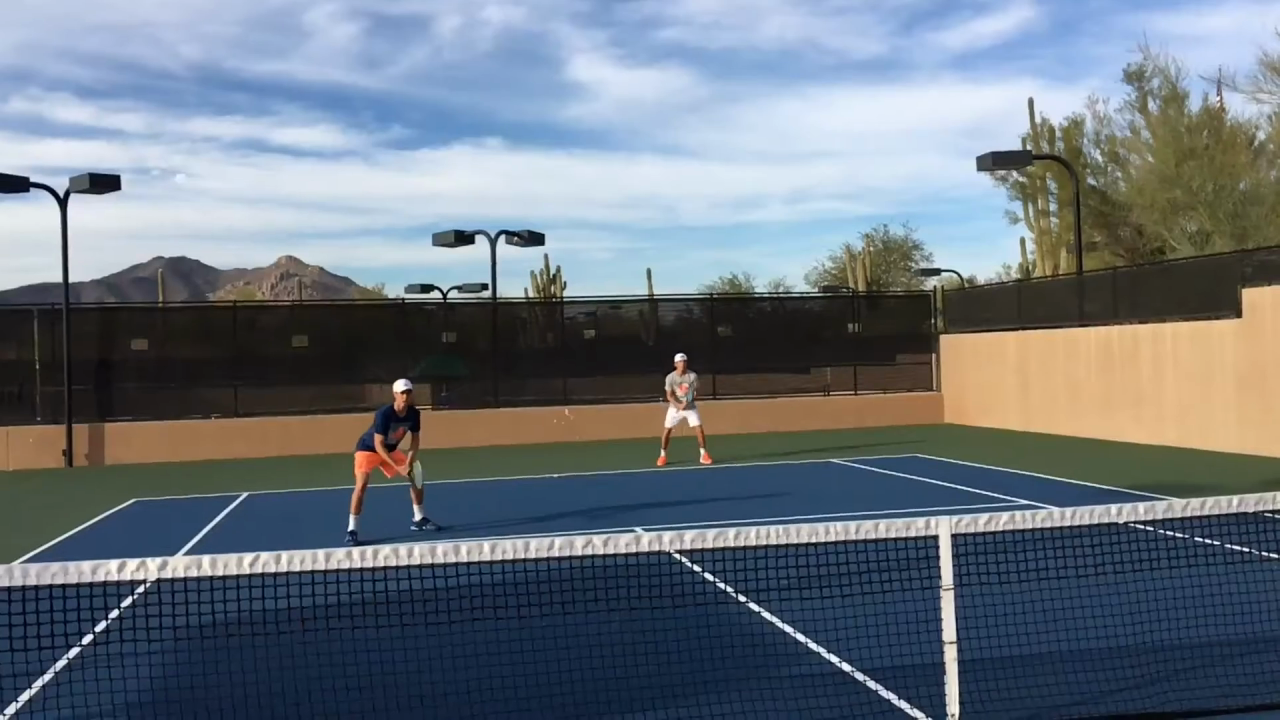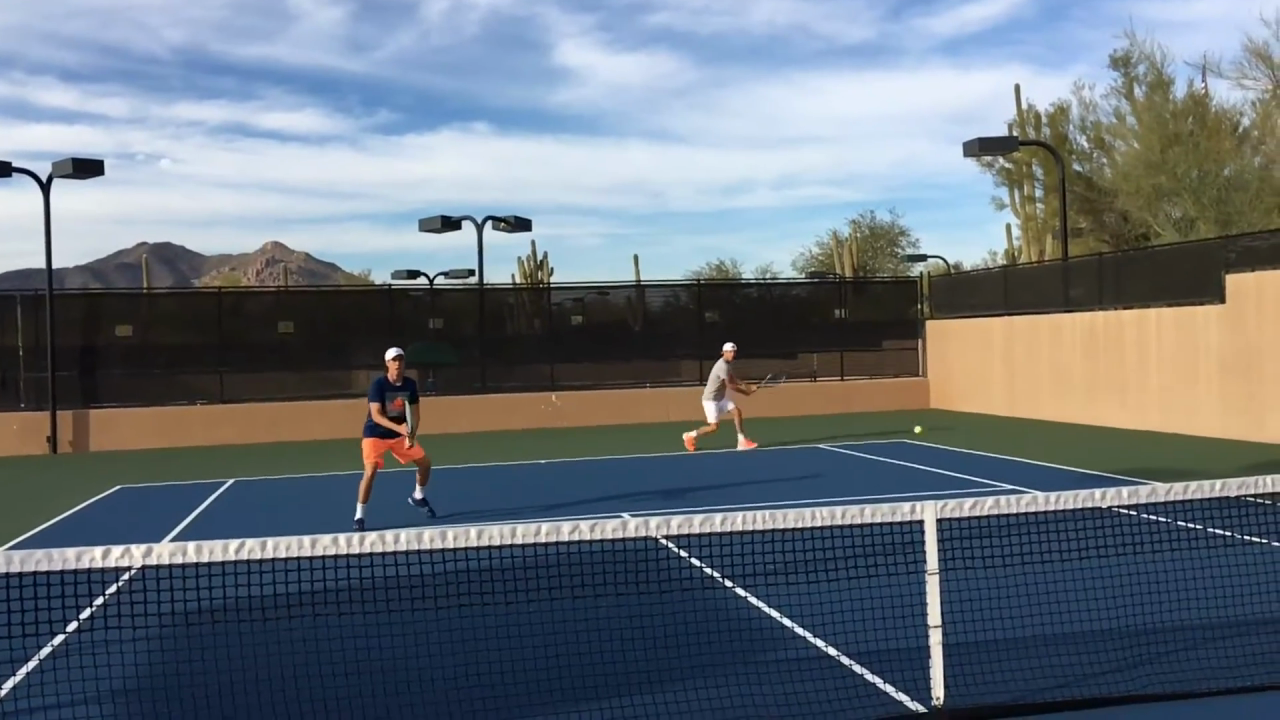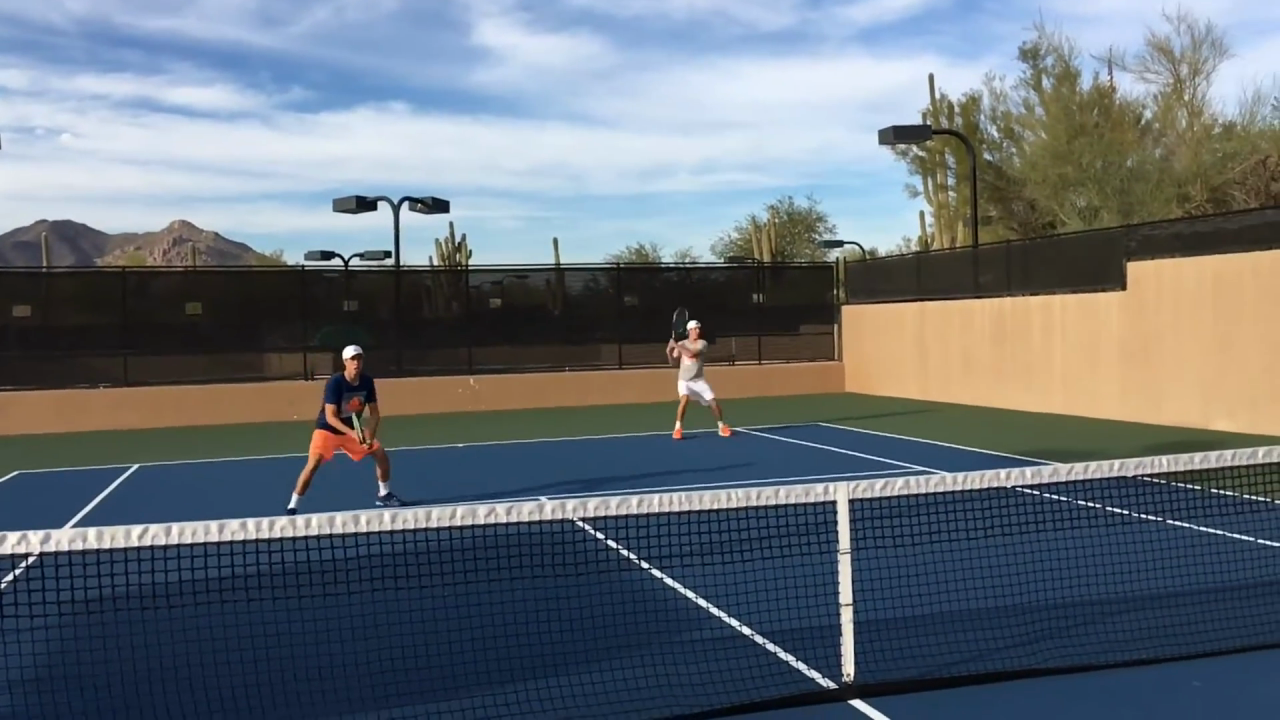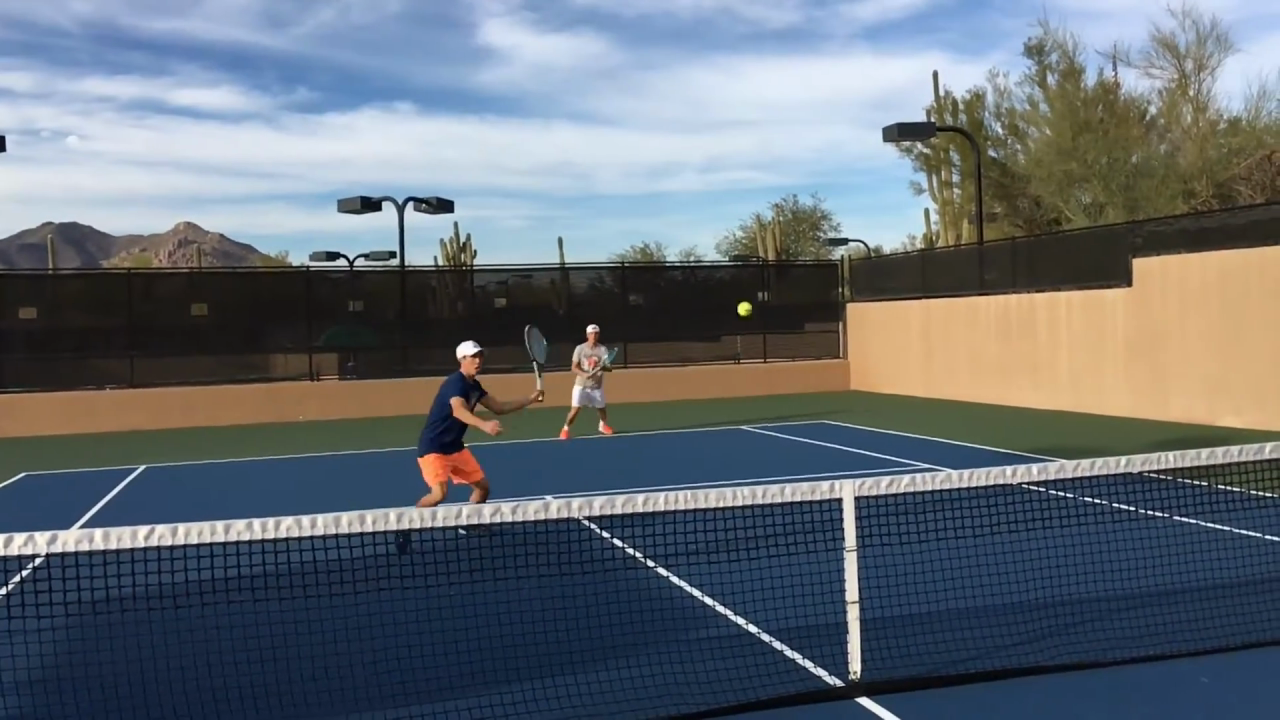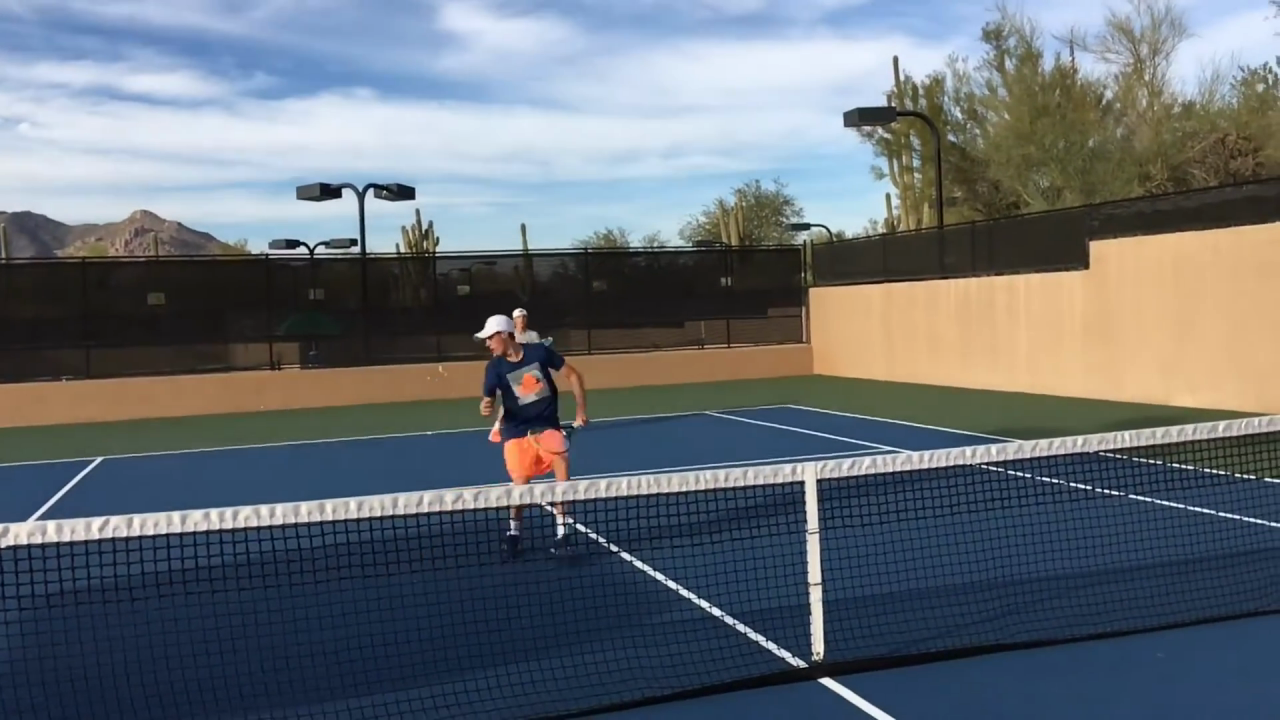
dt=1s
person 1, frame 1
left shoulder: (414, 413)
right shoulder: (384, 414)
left elbow: (415, 438)
right elbow: (378, 445)
left wrist: (409, 462)
right wrist: (396, 467)
left hip: (391, 450)
right hip: (368, 449)
left knee: (416, 477)
right knee: (361, 485)
left ankle: (419, 519)
right ankle: (352, 530)
person 1, frame 2
left shoulder: (410, 384)
right shoulder: (378, 384)
left elbow: (414, 413)
right elbow: (376, 415)
left wrist: (410, 435)
right wrist: (398, 428)
left hip: (399, 435)
right hip: (375, 434)
left knee: (425, 462)
right knee: (370, 471)
left ankle: (418, 496)
right ankle: (359, 517)
person 1, frame 3
left shoulder: (367, 382)
right shoulder: (334, 383)
left elbow: (374, 412)
right elbow: (330, 417)
left wrist: (370, 435)
right wrist: (352, 434)
left hip: (354, 429)
right hip: (327, 429)
left knee: (381, 455)
right knee: (313, 464)
left ankle: (384, 494)
right ankle: (292, 506)
person 1, frame 4
left shoulder: (473, 384)
right shoulder: (455, 383)
left elbow: (498, 408)
right elbow: (458, 409)
left wrist: (529, 399)
right wrist: (483, 424)
left hip: (454, 448)
right hip: (433, 448)
left knee: (484, 487)
right knee: (439, 494)
person 1, frame 5
left shoulder: (541, 351)
right shoulder: (495, 366)
left elbow: (573, 374)
right elbow: (487, 401)
left wrist: (581, 409)
right wrist: (486, 407)
left hip: (548, 427)
right hip: (516, 431)
left knee: (562, 465)
right knee: (521, 486)
left ankle: (561, 535)
right ankle: (513, 533)
